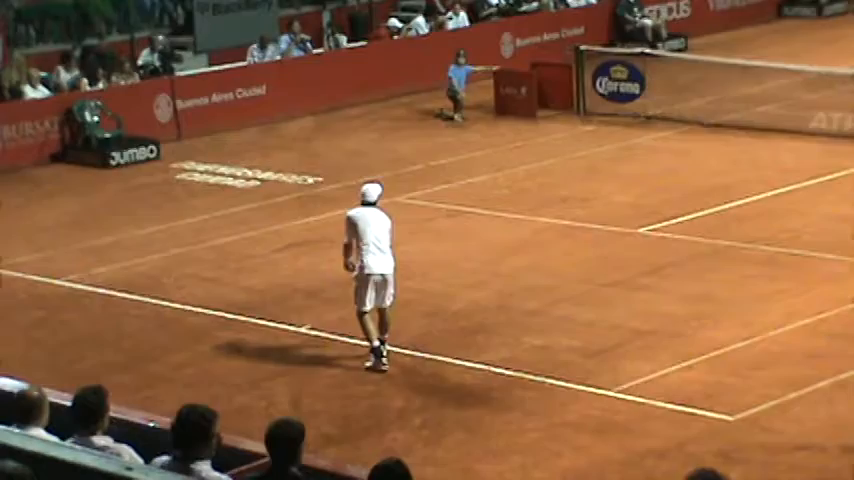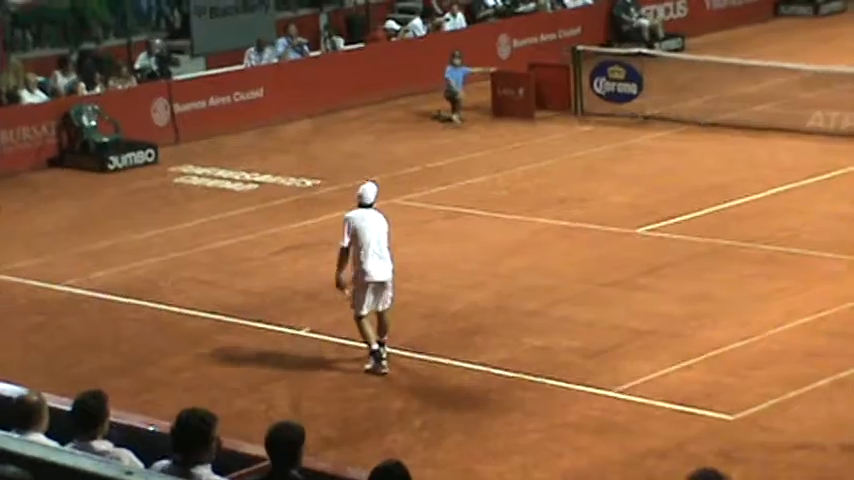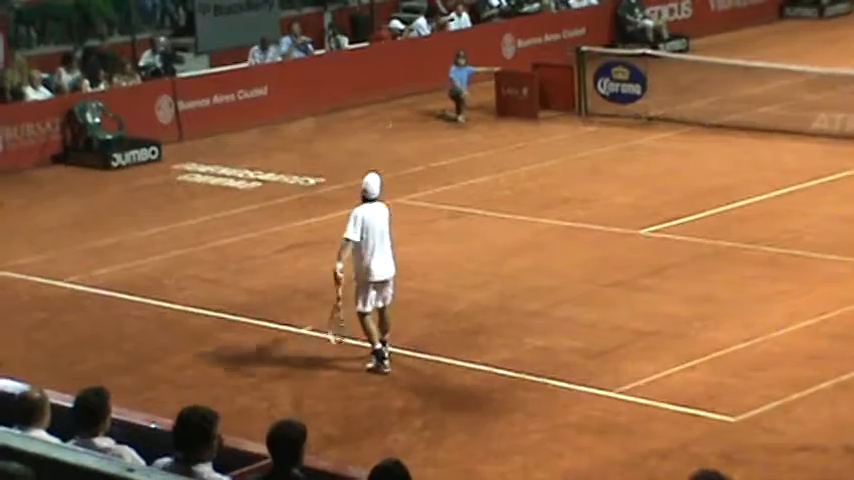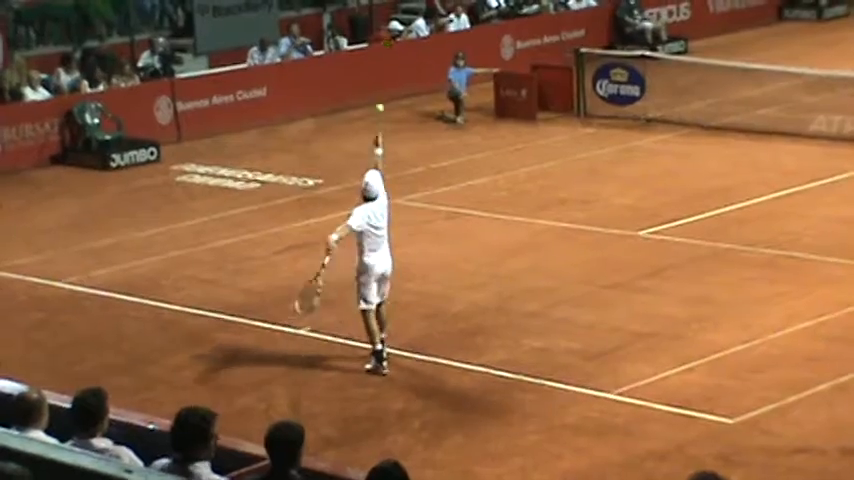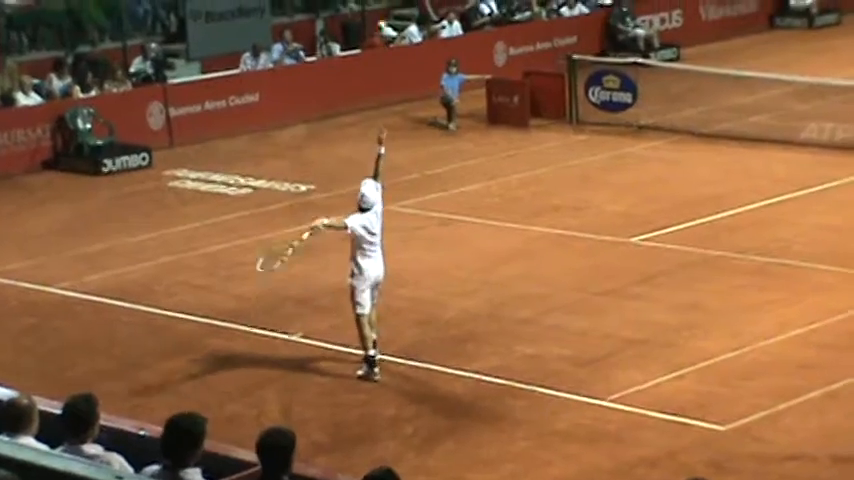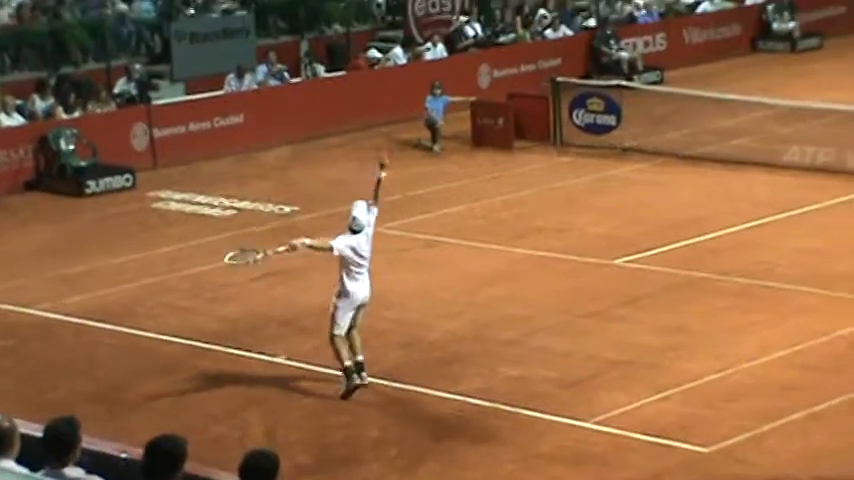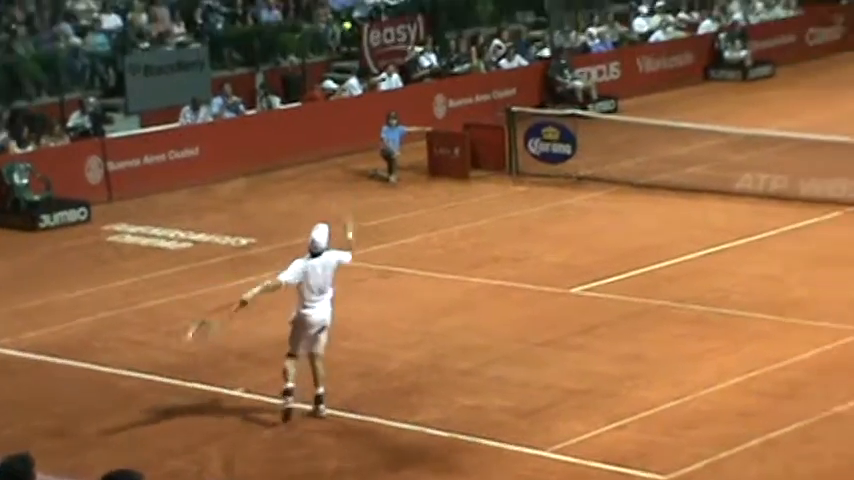
dt=0.2s
person 1, frame 1
left shoulder: (352, 215)
right shoulder: (384, 217)
left elbow: (349, 243)
left wrist: (347, 260)
left hip: (368, 269)
right hip: (387, 267)
left knee: (363, 313)
right knee: (383, 308)
left ankle: (378, 356)
right ankle: (382, 348)
person 1, frame 2
left shoulder: (351, 217)
right shoulder: (381, 219)
left elbow: (345, 249)
left wrist: (339, 275)
left hip: (366, 274)
right hip: (385, 271)
left knee: (359, 316)
right knee: (382, 311)
left ankle: (378, 360)
right ankle: (382, 350)
person 1, frame 3
left shoulder: (358, 213)
right shoulder: (383, 209)
left elbow: (349, 241)
left wrist: (339, 265)
left hip: (369, 272)
right hip: (388, 269)
left knee: (364, 313)
right knee: (383, 309)
left ankle: (380, 359)
right ankle: (384, 349)
person 1, frame 4
left shoulder: (360, 212)
right shoulder: (382, 199)
left elbow: (349, 226)
right elbow: (379, 173)
left wrist: (334, 238)
right wrist: (379, 151)
left hip: (369, 268)
right hip: (386, 264)
left knee: (368, 312)
right knee: (380, 307)
left ankle: (380, 360)
right ankle: (381, 347)
person 1, frame 5
left shoulder: (357, 220)
right shoulder: (377, 207)
left elbow: (342, 223)
right elbow: (376, 178)
left wrist: (322, 222)
right wrist: (380, 149)
left hip: (363, 274)
right hip: (378, 270)
left knee: (361, 318)
right knee: (369, 310)
left ankle: (371, 367)
right ankle: (373, 350)
person 1, frame 6
left shoulder: (347, 241)
right shoulder: (368, 230)
left elbow: (328, 245)
right elbow: (374, 202)
left wrist: (304, 242)
right wrist: (381, 175)
left hip: (349, 293)
right hip: (364, 290)
left knee: (336, 336)
right knee: (351, 329)
left ankle: (350, 376)
right ankle: (360, 371)
person 1, frame 7
left shoulder: (301, 265)
right shoulder: (332, 257)
left elbow: (278, 282)
right elbow: (350, 256)
left wrist: (251, 294)
right wrist: (349, 235)
left hip: (305, 316)
right hip: (324, 315)
left knee: (291, 357)
right knee: (316, 358)
left ankle: (288, 397)
right ankle: (319, 404)
